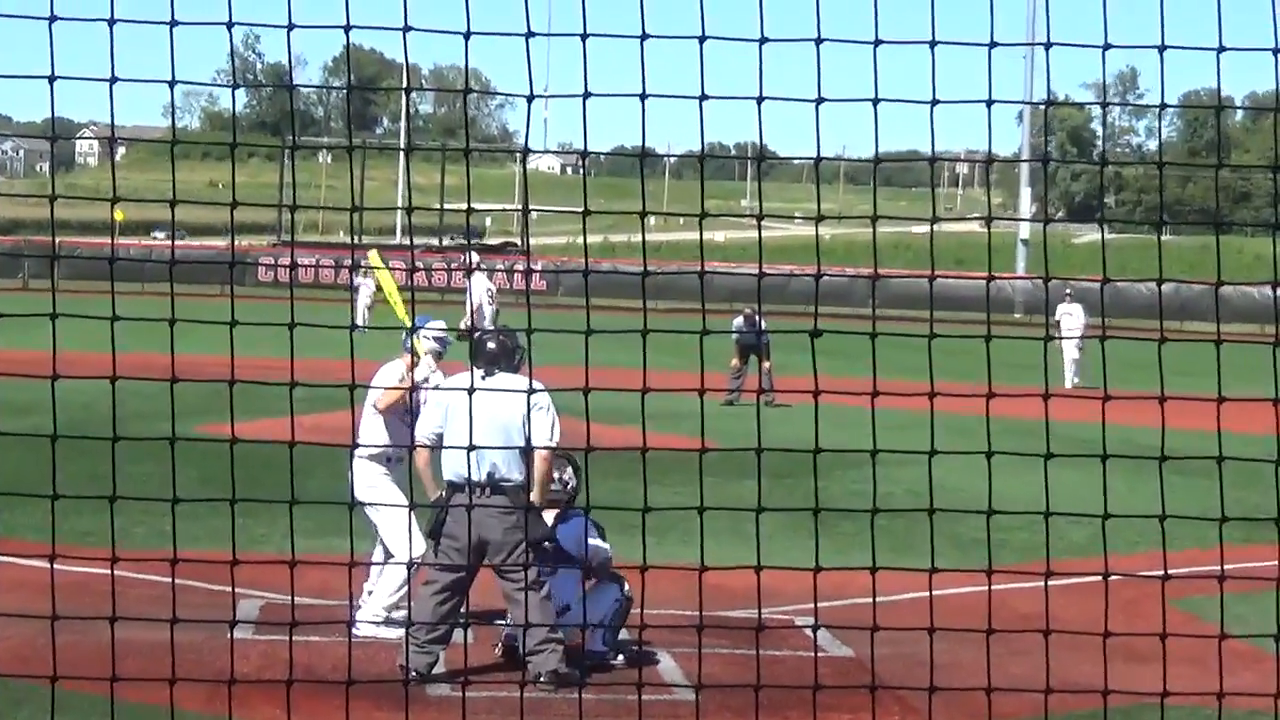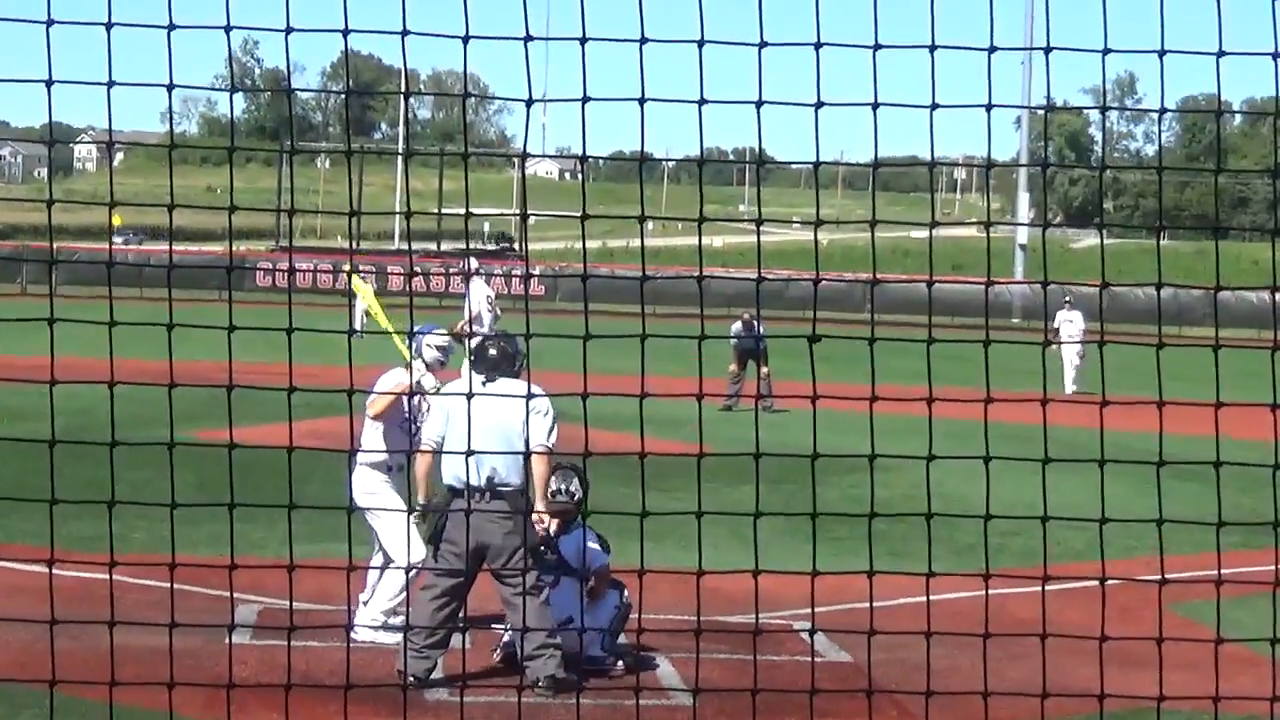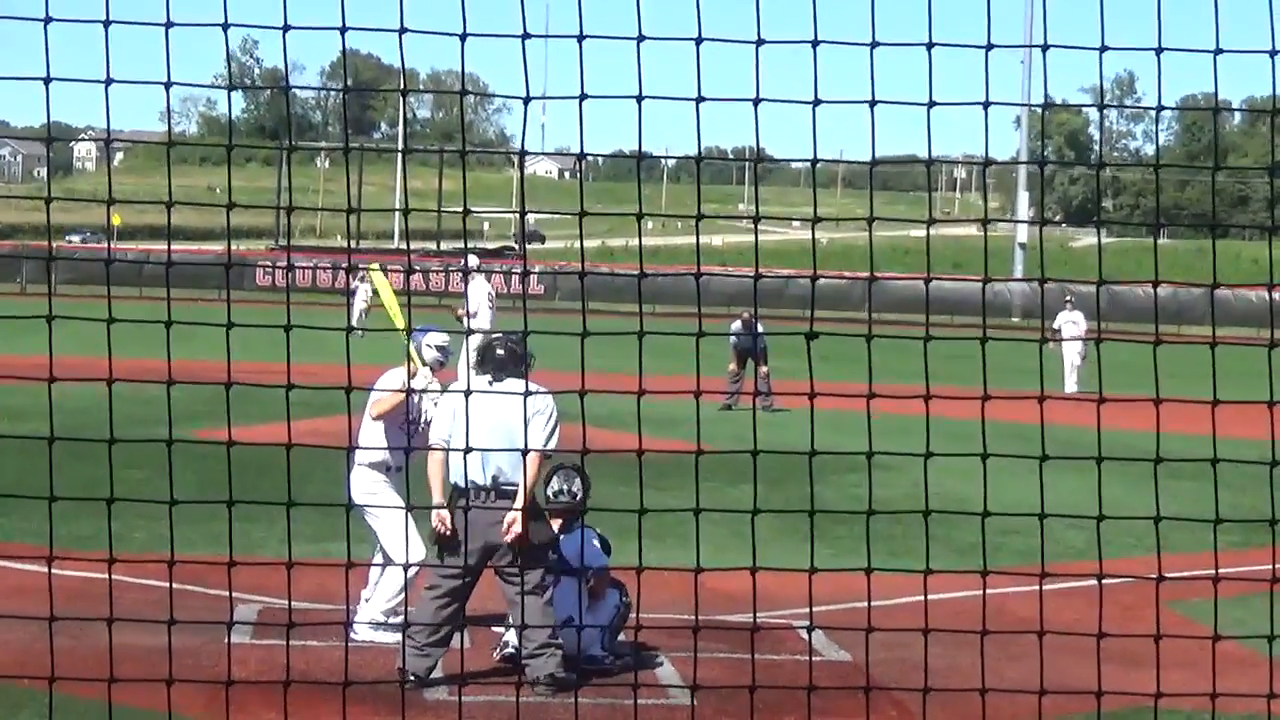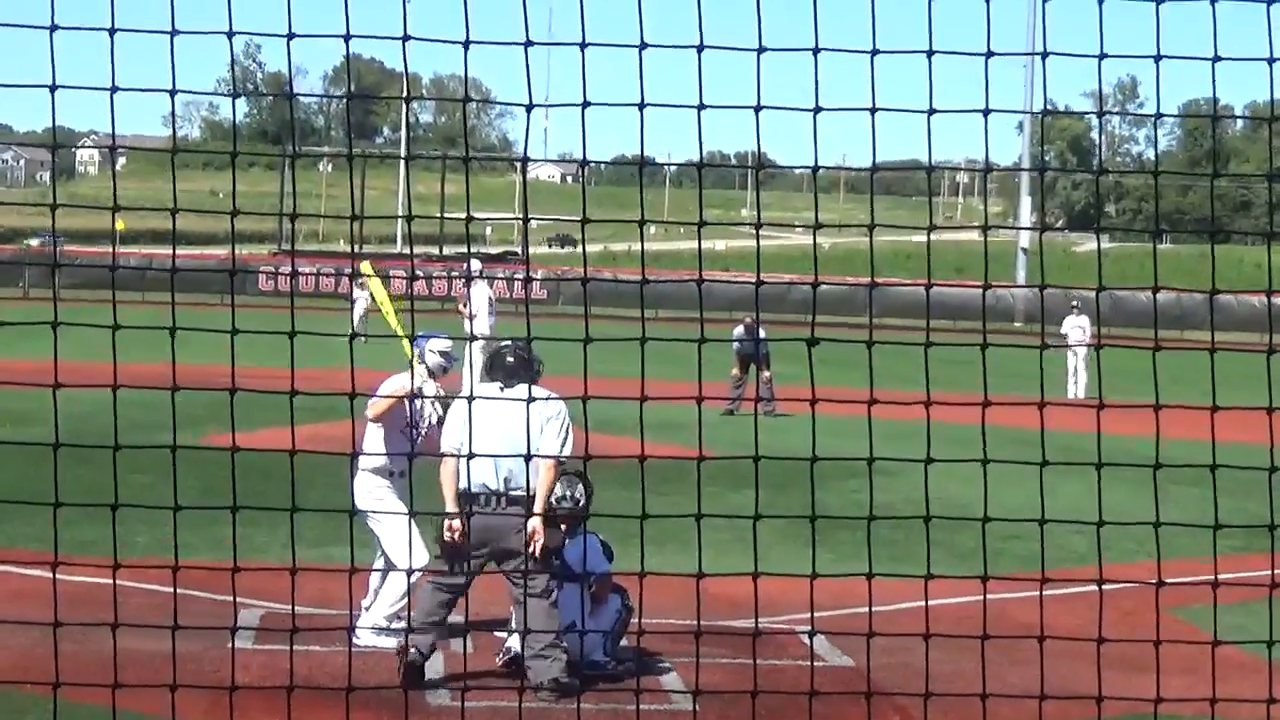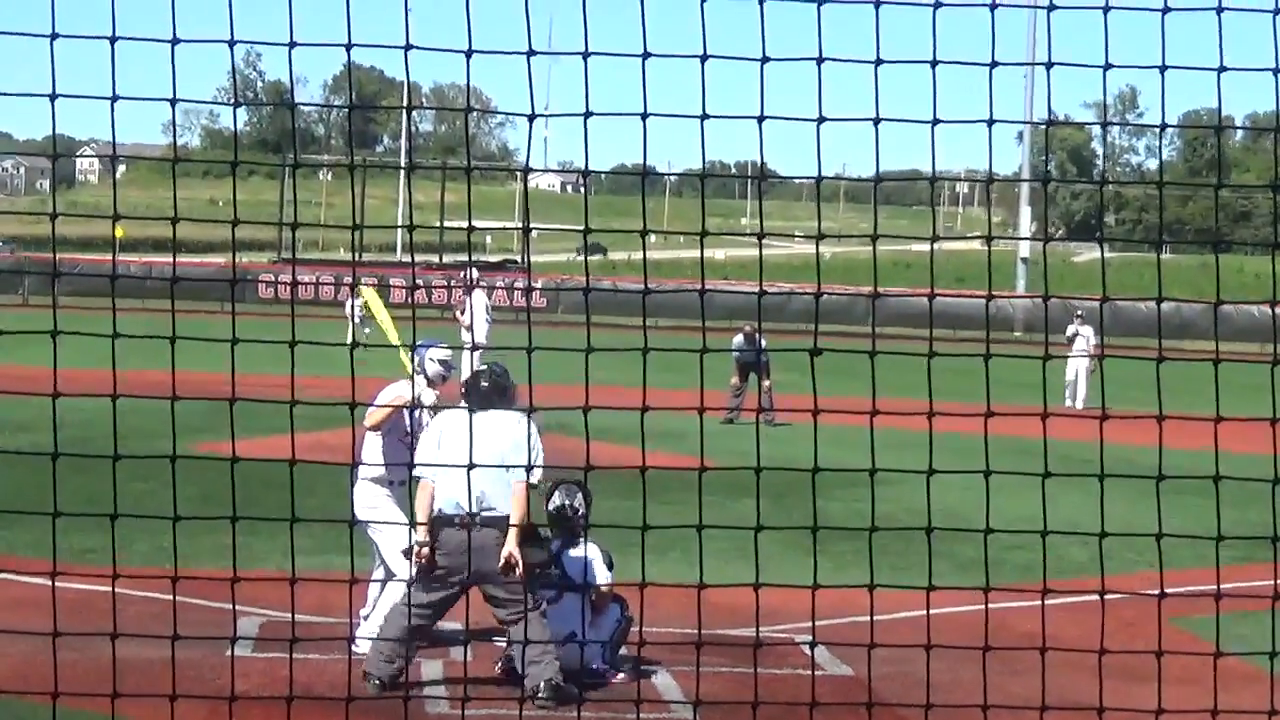
dt=0.3s
person 1, frame 1
left shoulder: (449, 386)
right shoulder: (531, 391)
left elbow: (422, 448)
right elbow: (543, 451)
left wrist: (438, 494)
right wrist: (536, 499)
left hip: (458, 503)
right hip: (508, 505)
left knee: (439, 586)
right knee: (527, 588)
left ankle: (416, 662)
right ankle: (547, 666)
person 1, frame 2
left shoulder: (451, 392)
right shoulder: (531, 396)
left elbow: (425, 450)
right elbow: (540, 452)
left wrist: (422, 501)
right wrist: (540, 505)
left hip: (458, 508)
right hip: (508, 510)
left knee: (437, 590)
right knee: (525, 592)
left ankle: (414, 668)
right ankle: (546, 672)
person 1, frame 3
left shoulder: (457, 392)
right shoulder: (537, 397)
left elbow: (437, 450)
right elbow: (534, 456)
left wrist: (439, 504)
right wrist: (519, 508)
left hip: (464, 507)
right hip: (513, 508)
left knee: (442, 590)
right knee: (531, 592)
left ankle: (414, 667)
right ankle: (545, 670)
person 1, frame 4
left shoulder: (468, 399)
right shoulder: (548, 403)
left elbow: (449, 458)
right elbow: (549, 463)
left wrist: (451, 511)
right wrist: (537, 515)
left hip: (474, 511)
right hip: (522, 514)
left knee: (442, 582)
right knee: (537, 596)
left ankle: (416, 649)
right ankle: (548, 676)
person 1, frame 5
left shoulder: (442, 421)
right shoulder: (520, 424)
left elbow: (425, 481)
right elbow: (520, 484)
left wrist: (422, 534)
right wrist: (513, 538)
left hip: (448, 533)
right hip: (495, 535)
left knee: (417, 605)
right knee: (524, 611)
left ankle: (379, 671)
right ankle: (545, 682)
person 2, frame 1
left shoulder: (417, 377)
right shoulder: (394, 371)
right elbow: (382, 404)
left wrist: (436, 388)
right wrist: (415, 377)
left hip: (388, 471)
right hip: (374, 472)
left knee: (391, 542)
right knee: (411, 549)
left ankle: (373, 601)
right ankle: (370, 618)
person 2, frame 2
left shoulder: (419, 389)
right shoulder: (394, 379)
right elbow: (373, 411)
left wrist: (433, 396)
right wrist: (409, 382)
left hip: (390, 479)
right hip: (374, 480)
left knee: (389, 549)
right knee: (411, 554)
left ankle: (370, 610)
right ankle: (368, 623)
person 2, frame 3
left shoulder: (422, 390)
right shoulder: (396, 379)
right elbow: (375, 412)
left wrist: (437, 403)
right wrist: (413, 387)
left hip: (390, 479)
right hip: (372, 480)
left knee: (391, 548)
right knee: (411, 553)
left ankle: (371, 606)
right ankle: (367, 623)
person 2, frame 4
left shoulder: (425, 395)
right shoulder: (397, 385)
right elbow: (372, 414)
left wrist: (435, 404)
right wrist: (410, 387)
left hip: (394, 484)
right hip: (376, 486)
left knee: (391, 554)
right knee: (414, 560)
left ankle: (374, 614)
right ankle: (370, 628)
person 2, frame 5
left shoulder: (423, 403)
right shoulder: (397, 392)
right elbow: (370, 422)
left wrist: (432, 412)
right wrist: (407, 397)
left hip: (395, 493)
right hip: (375, 494)
left knee: (391, 563)
right knee: (411, 568)
left ankle: (371, 621)
right ankle: (369, 636)
person 3, frame 1
right shoulder: (579, 523)
right elbow: (605, 562)
right wrist: (588, 577)
right hip: (567, 620)
right knee: (617, 585)
left ankle: (512, 639)
right ankle: (599, 649)
person 3, frame 2
right shoulder: (581, 534)
right elbow: (602, 573)
right wrist: (590, 596)
right hip: (570, 635)
right knee: (616, 592)
left ankle: (510, 646)
right ankle: (597, 654)
person 3, frame 3
right shoulder: (584, 535)
right elbow: (602, 576)
right wrist: (589, 598)
right hip: (571, 636)
right knee: (616, 591)
left ankle: (511, 645)
right ankle: (596, 653)
person 3, frame 4
right shoulder: (587, 541)
right elbow: (603, 584)
right wrist: (590, 603)
right hip: (574, 642)
right knee: (618, 596)
left ankle: (514, 650)
right ankle: (598, 659)
person 3, frame 5
right shoulder: (588, 550)
right elbow: (604, 593)
right wrist: (589, 611)
right hip: (573, 652)
right knee: (617, 606)
left ankle: (512, 660)
right ankle: (599, 667)
